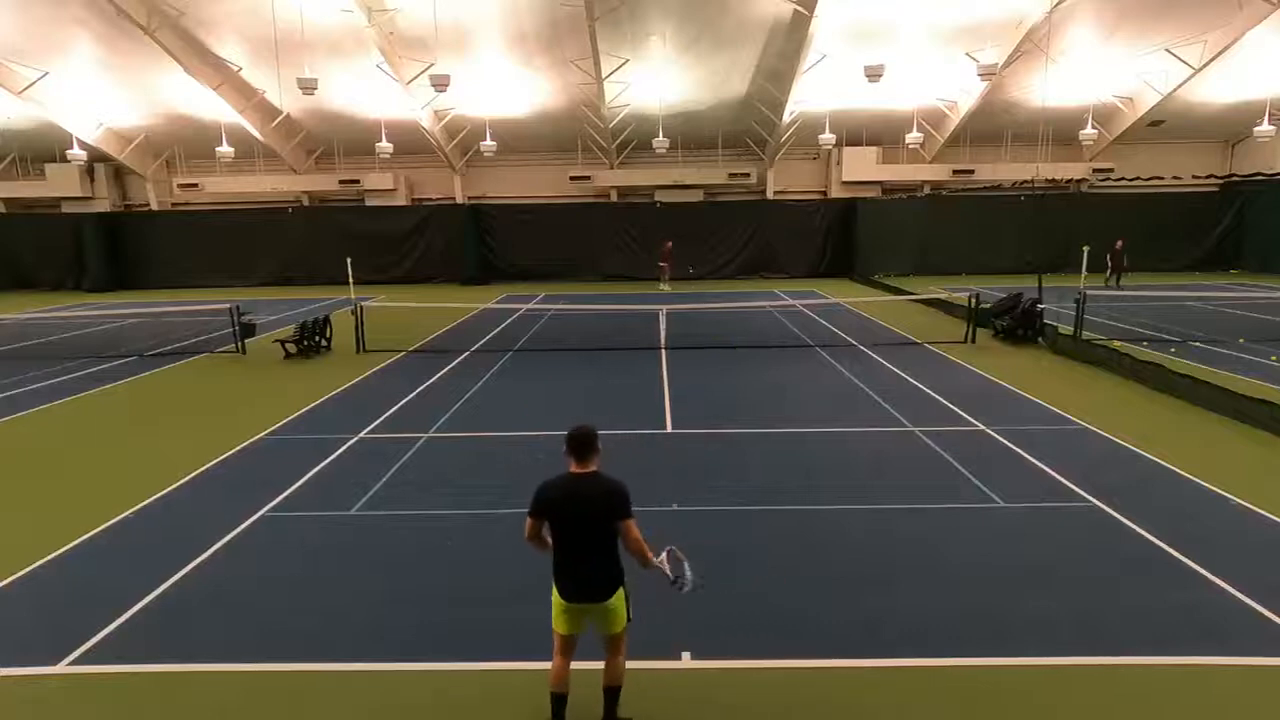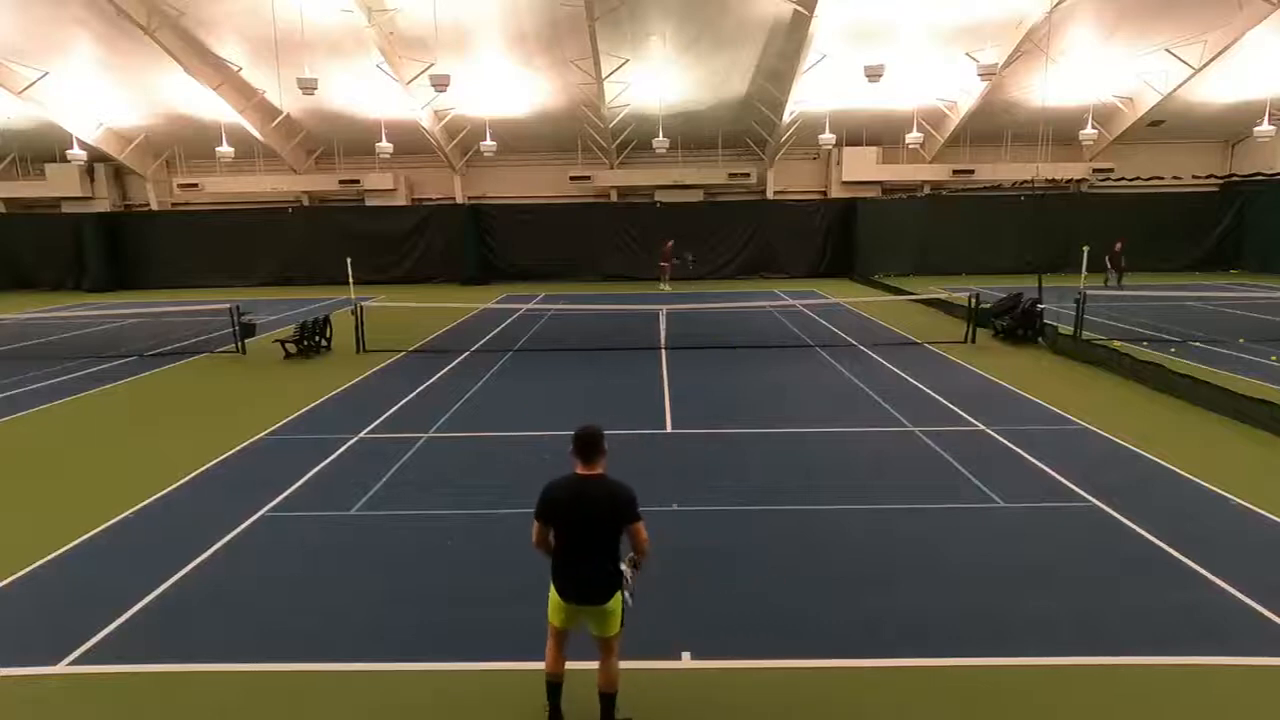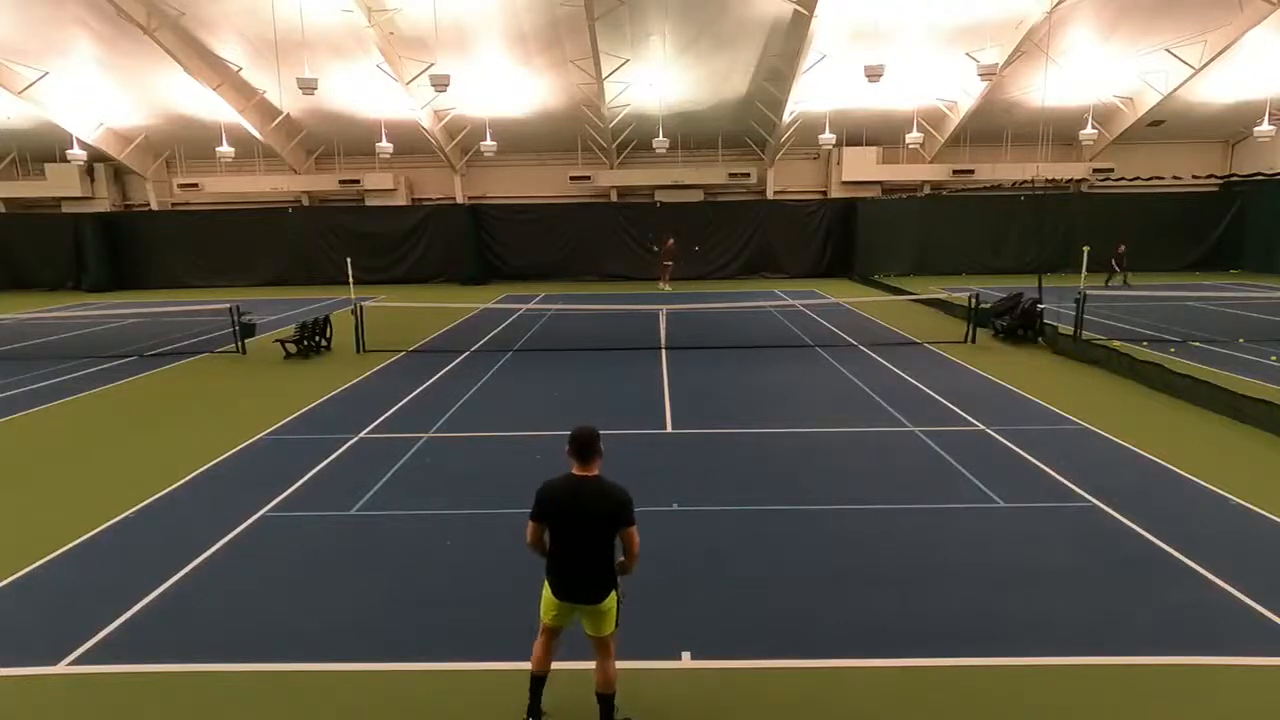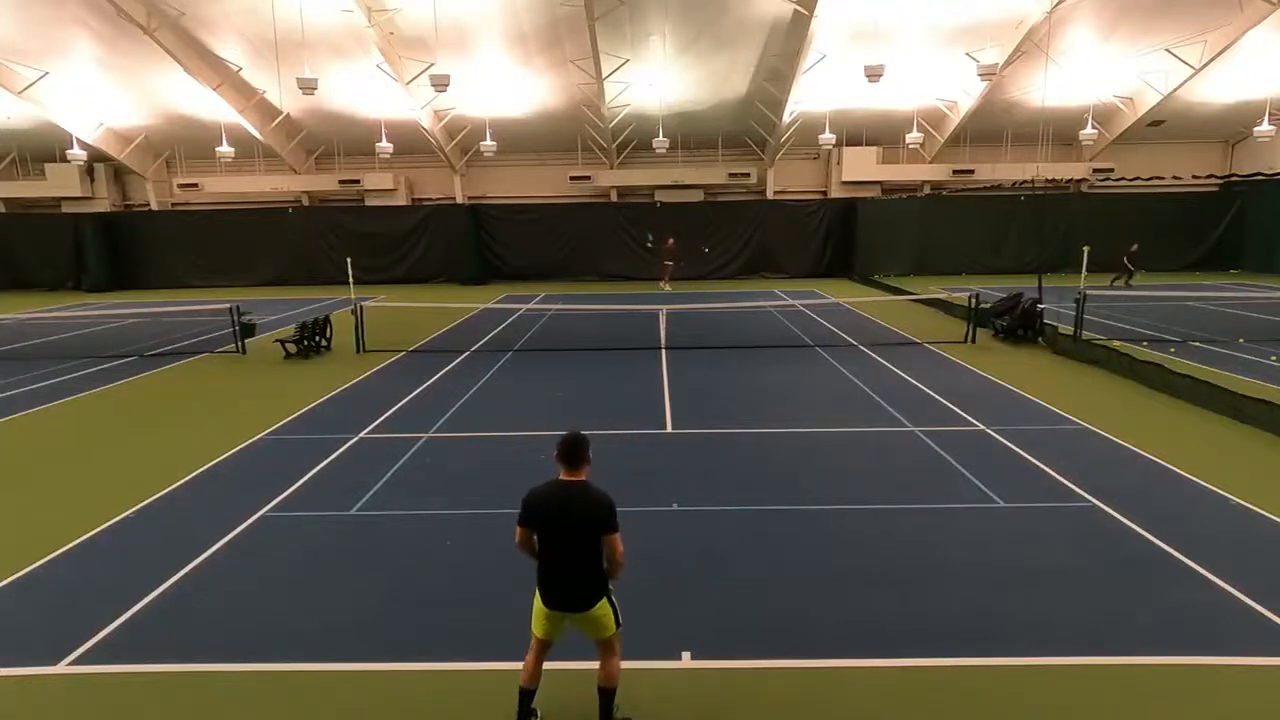
dt=0.2s
person 1, frame 1
left shoulder: (547, 490)
right shoulder: (614, 490)
left elbow: (531, 535)
right elbow: (632, 541)
right wrist: (648, 558)
left hip: (566, 587)
right hip: (607, 586)
left knee: (562, 654)
right knee: (615, 651)
person 1, frame 2
left shoulder: (553, 491)
right shoulder: (621, 493)
left elbow: (538, 540)
right elbow: (641, 542)
right wrist: (638, 559)
left hip: (564, 585)
right hip: (606, 588)
left knee: (556, 642)
right knee: (609, 654)
person 1, frame 3
left shoulder: (548, 491)
right shoulder: (616, 495)
left elbow: (533, 540)
right elbow: (632, 547)
right wrist: (627, 565)
left hip: (559, 584)
right hip: (600, 588)
left knee: (546, 638)
right knee: (605, 654)
person 1, frame 4
left shoulder: (535, 497)
right shoulder: (601, 501)
left elbow: (522, 542)
right elbow: (616, 555)
right wrist: (611, 572)
left hip: (549, 592)
right hip: (591, 594)
left knee: (537, 651)
right knee: (610, 652)
